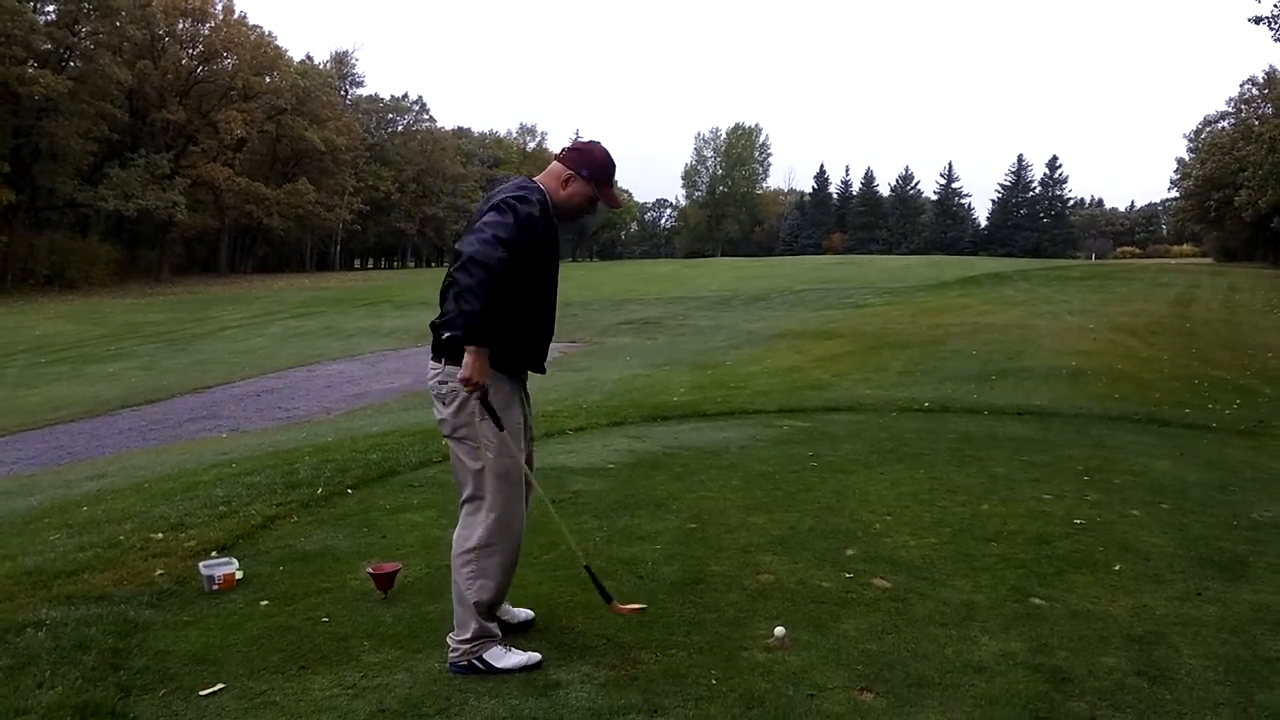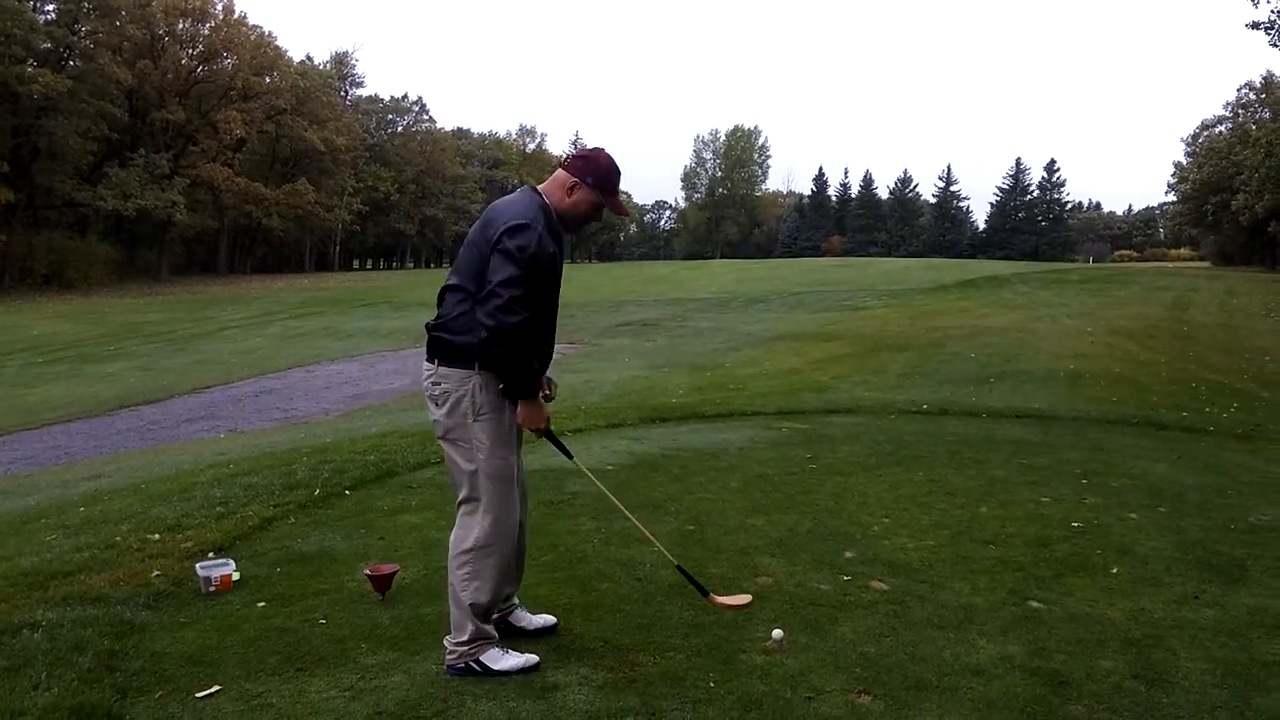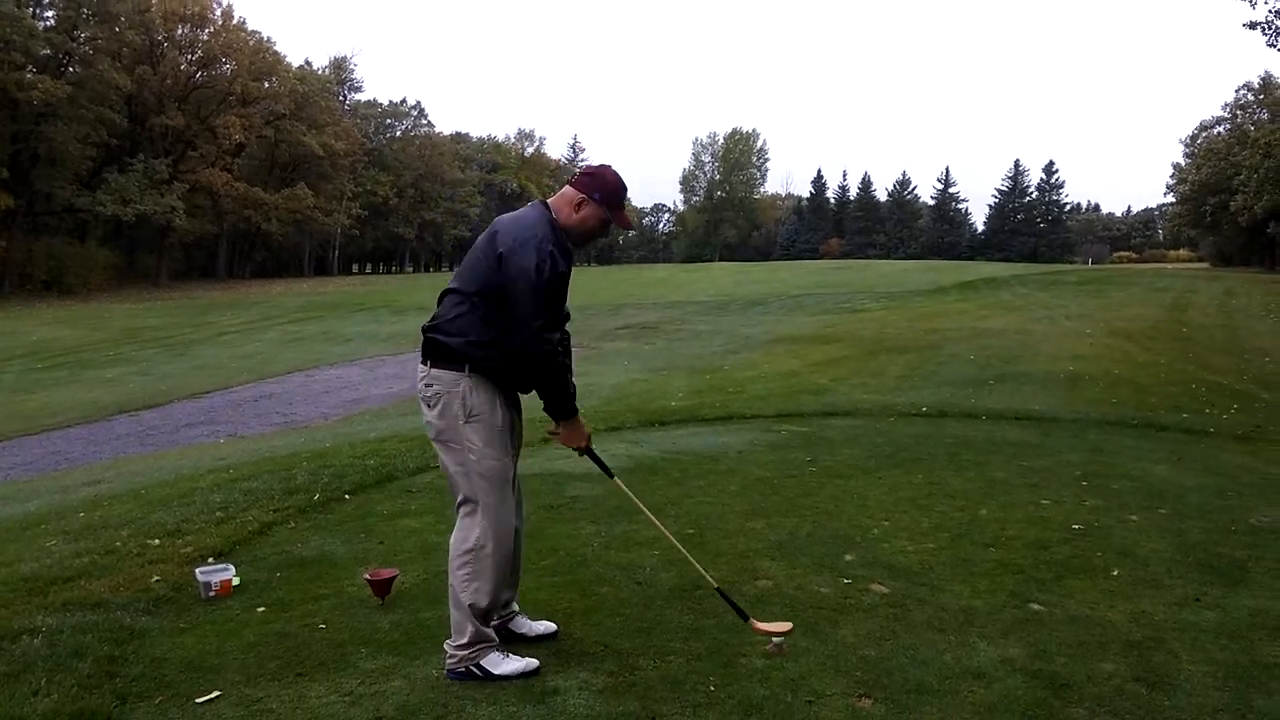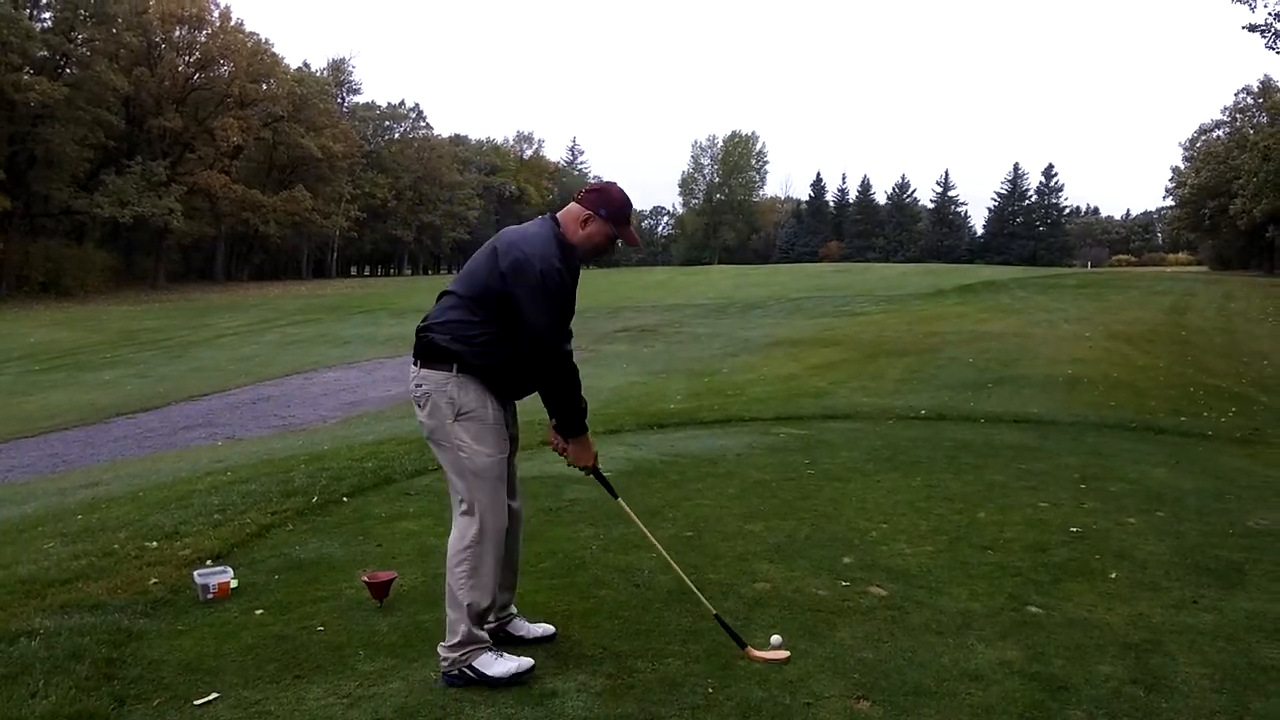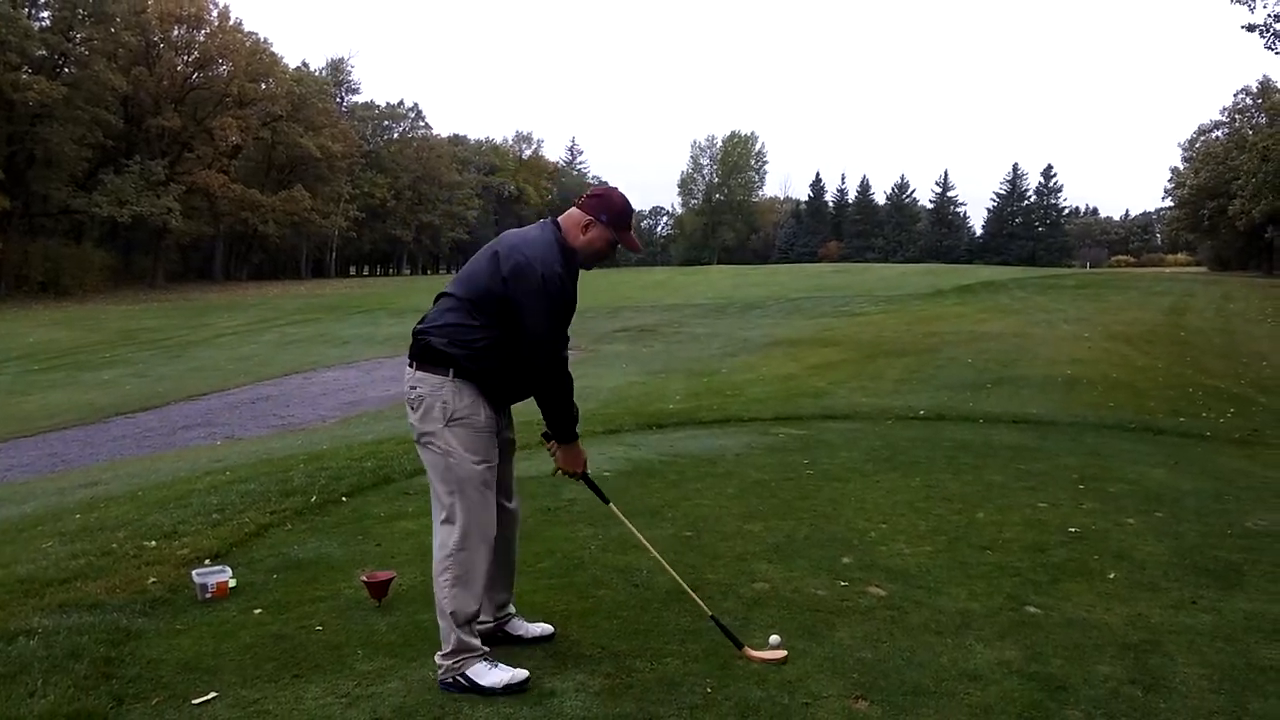
dt=0.2s
person 1, frame 1
left shoulder: (528, 209)
right shoulder: (523, 205)
right elbow: (477, 256)
right wrist: (475, 347)
left hip: (493, 369)
right hip: (476, 373)
left knee: (506, 493)
right knee: (492, 504)
left ankle: (485, 605)
right ankle: (471, 643)
person 1, frame 2
left shoulder: (530, 218)
right shoulder: (526, 224)
right elbow: (504, 311)
left wrist: (531, 376)
right wrist: (526, 392)
left hip: (486, 375)
right hip: (469, 377)
left knee: (506, 499)
right knee: (487, 507)
left ankle: (498, 608)
right ankle: (468, 646)
person 1, frame 3
left shoulder: (537, 233)
right shoulder: (532, 242)
left elbow: (544, 330)
right elbow: (536, 338)
left wrist: (560, 401)
right wrist: (565, 413)
left hip: (484, 378)
right hip: (462, 380)
left knee: (504, 505)
right knee: (484, 509)
left ankle: (497, 614)
right ankle: (469, 650)
person 1, frame 4
left shoulder: (545, 248)
right shoulder: (538, 257)
left elbow: (547, 349)
right elbow: (548, 354)
left wrist: (562, 421)
right wrist: (576, 431)
left hip: (482, 380)
right hip: (453, 380)
left knee: (503, 506)
right knee: (481, 508)
left ankle: (496, 616)
right ankle: (463, 650)
person 1, frame 5
left shoulder: (544, 251)
right shoulder: (539, 262)
left elbow: (543, 355)
right elbow: (545, 360)
left wrist: (559, 428)
right wrist: (566, 438)
left hip: (477, 383)
right hip: (447, 384)
left knee: (498, 508)
right knee: (467, 516)
left ankle: (493, 616)
right ankle: (460, 658)
